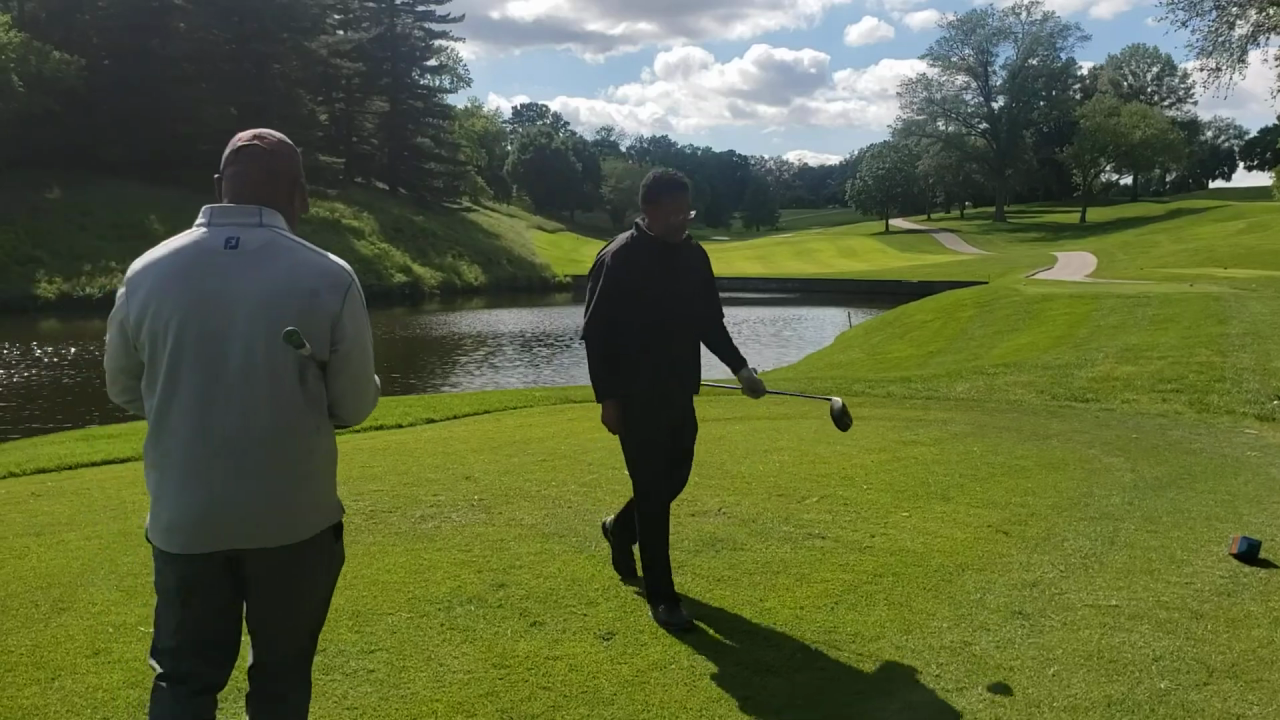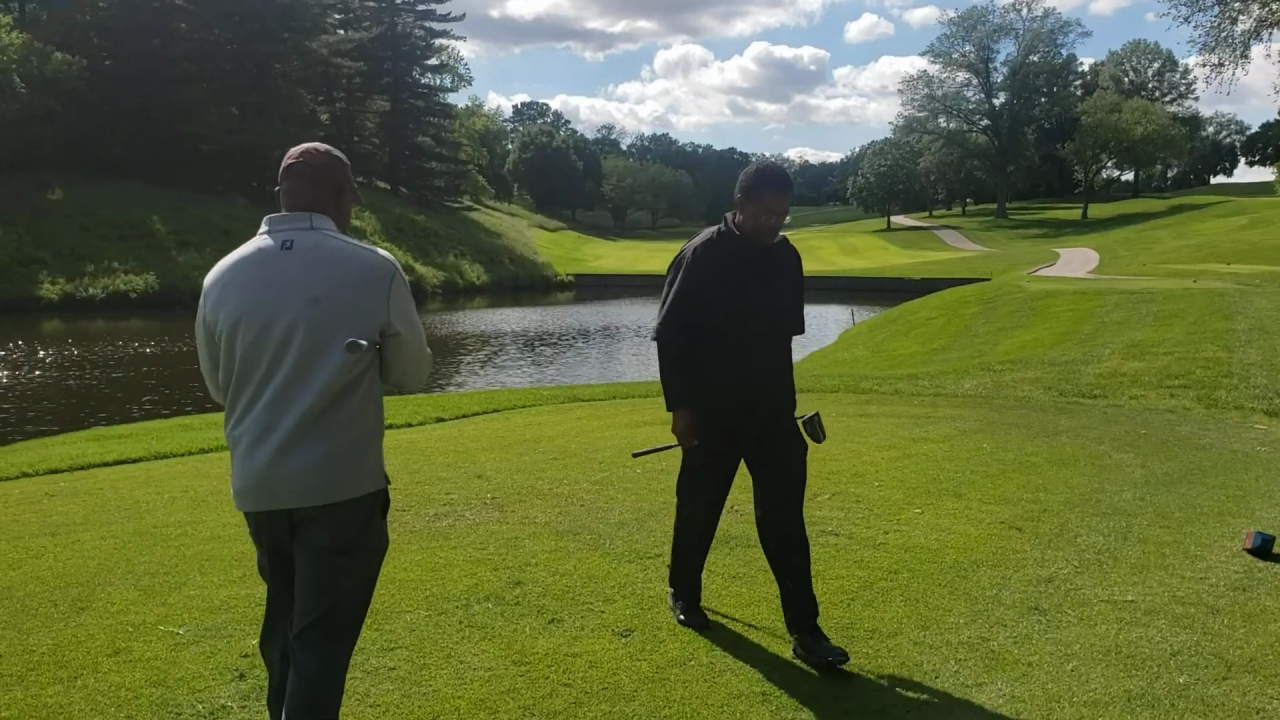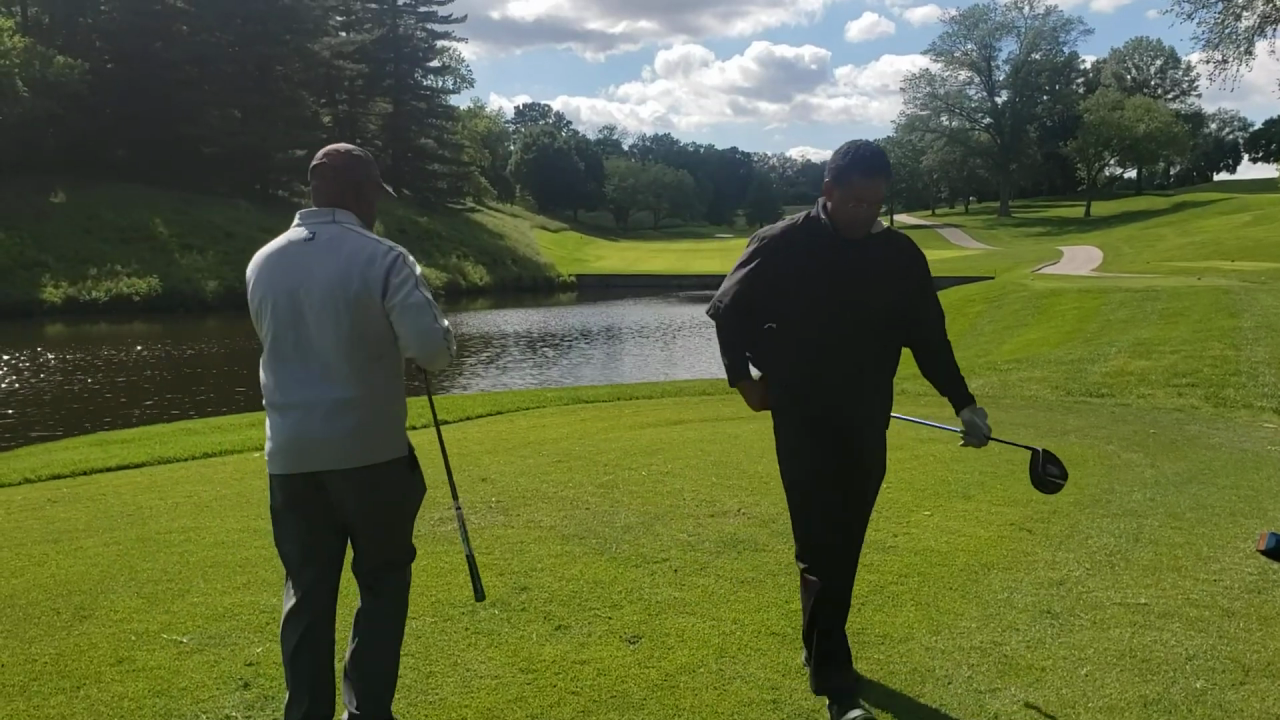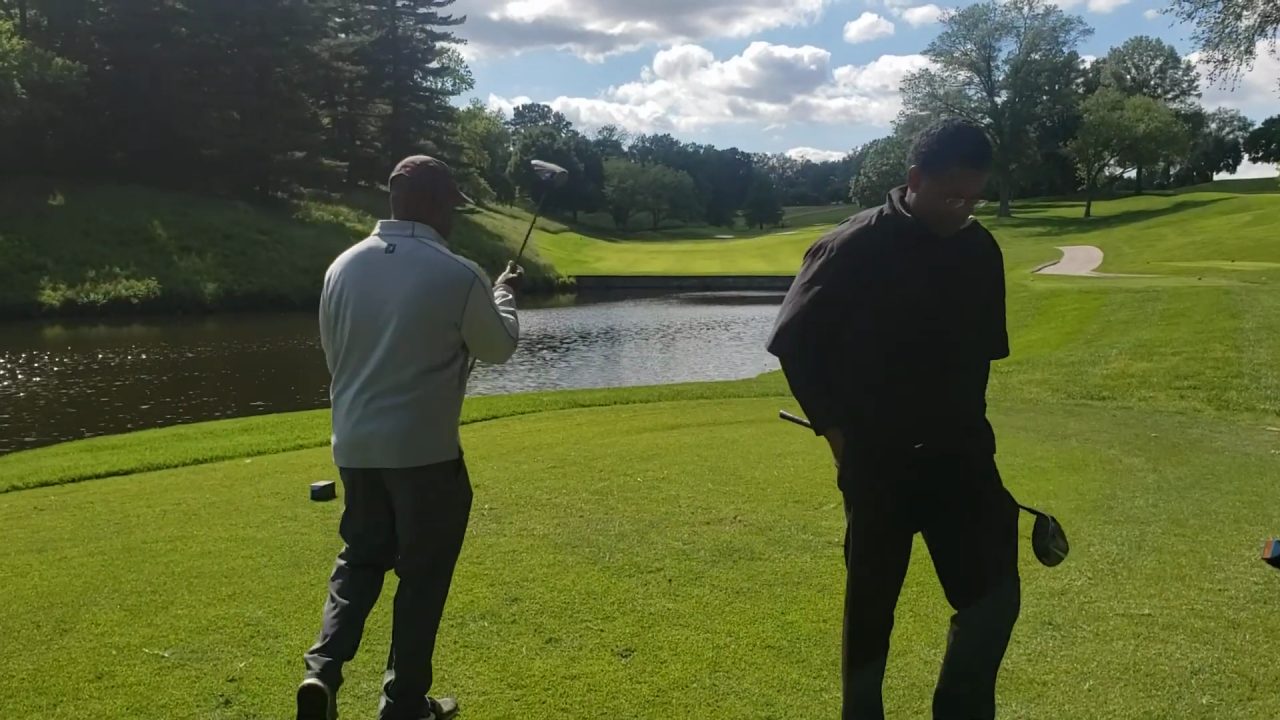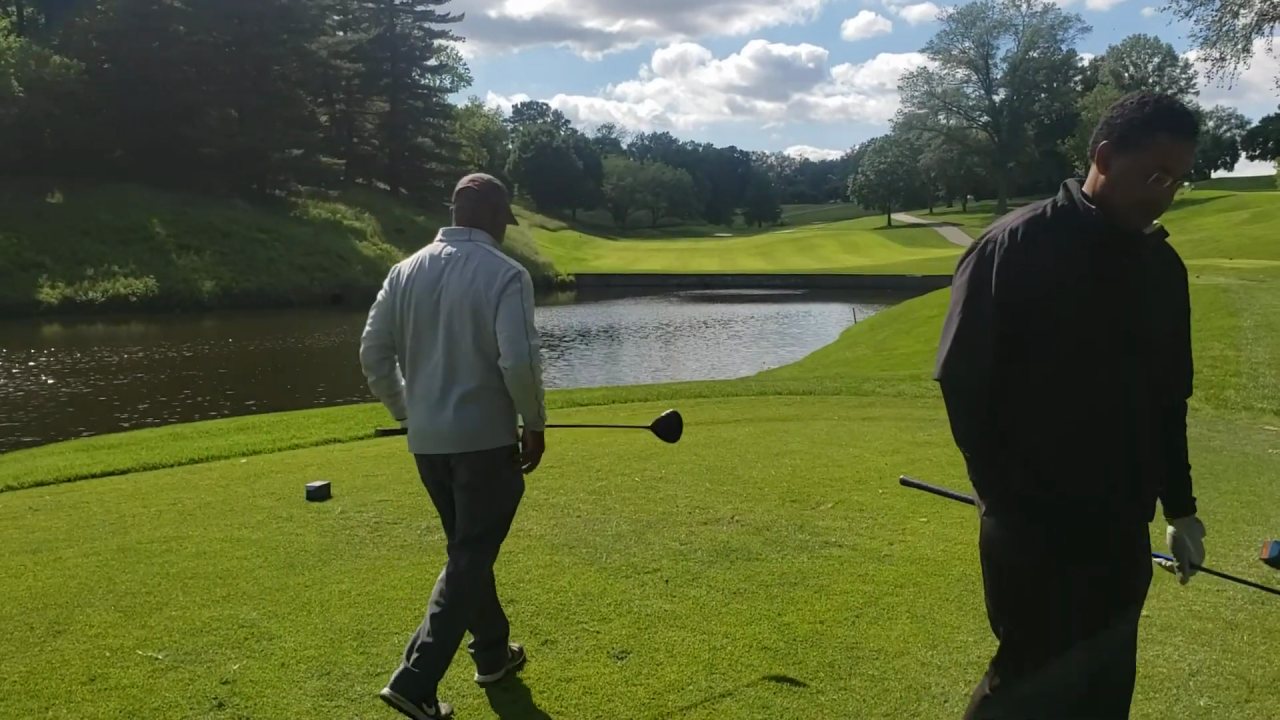
dt=0.5s
person 1, frame 1
left shoulder: (148, 272)
right shoulder: (328, 278)
left elbow: (126, 392)
right elbow: (355, 403)
left hip: (185, 518)
right hip: (294, 516)
right knee: (282, 671)
person 1, frame 2
left shoulder: (223, 275)
right shoulder: (374, 270)
left elbow: (219, 385)
right elbow: (411, 373)
left hip: (258, 483)
right hip: (343, 484)
left knee: (283, 617)
right knee: (322, 636)
person 1, frame 3
left shoulder: (264, 262)
right shoulder: (383, 259)
right elbow: (433, 351)
right wrist: (438, 328)
left hip: (291, 455)
right hip: (370, 452)
left knee: (307, 593)
right knee: (383, 579)
person 1, frame 4
left shoulder: (342, 267)
right shoulder: (458, 276)
left elbow: (336, 357)
right elbow: (499, 347)
right wrist: (504, 294)
left hip: (354, 447)
right hip: (424, 452)
left knee: (360, 561)
right knee: (421, 577)
left ankle: (323, 667)
person 1, frame 5
left shoulder: (406, 270)
right shoulder: (506, 274)
left elbow: (373, 353)
right elbow: (519, 361)
left wrist: (405, 414)
right wrist: (534, 423)
left hip: (427, 440)
right hip: (485, 439)
left knee: (467, 549)
right knee: (469, 558)
left ankle: (493, 651)
person 2, frame 1
left shoulder: (693, 255)
right shoulder: (618, 259)
left elbow: (709, 321)
right elbow: (597, 335)
left wrist: (740, 368)
right wrist: (607, 399)
left hip: (678, 392)
right hip: (636, 397)
left knee: (669, 481)
right knee: (654, 491)
left ankle: (621, 530)
right ankle: (661, 596)
person 2, frame 2
left shoulder: (786, 257)
right shoulder: (701, 256)
right elbow: (671, 336)
right wrist: (680, 405)
left hip: (773, 409)
right hip: (714, 411)
left knee: (786, 516)
right knee: (699, 508)
left ankle: (805, 631)
right ankle: (683, 592)
person 2, frame 3
left shoulder: (899, 254)
right shoulder: (782, 246)
left elbow: (928, 335)
right elbow: (728, 310)
left wrist: (963, 403)
right wrist: (744, 378)
left hip: (865, 424)
right hip: (803, 422)
left knee: (844, 544)
right knee: (822, 547)
left ankle: (822, 650)
person 2, frame 4
left shoulder: (981, 251)
right shoulder: (852, 249)
right elbow: (794, 341)
left wrist: (972, 433)
right wrist: (831, 422)
left hip: (960, 455)
right hip: (876, 459)
left knee: (992, 592)
right knee: (872, 599)
person 2, frame 5
left shoulder: (1163, 268)
right shoulder: (1016, 248)
left elbow: (1167, 402)
right elbow: (962, 380)
left wrist: (1184, 512)
right wrist: (1002, 490)
left hip: (1121, 520)
right hip: (1031, 516)
